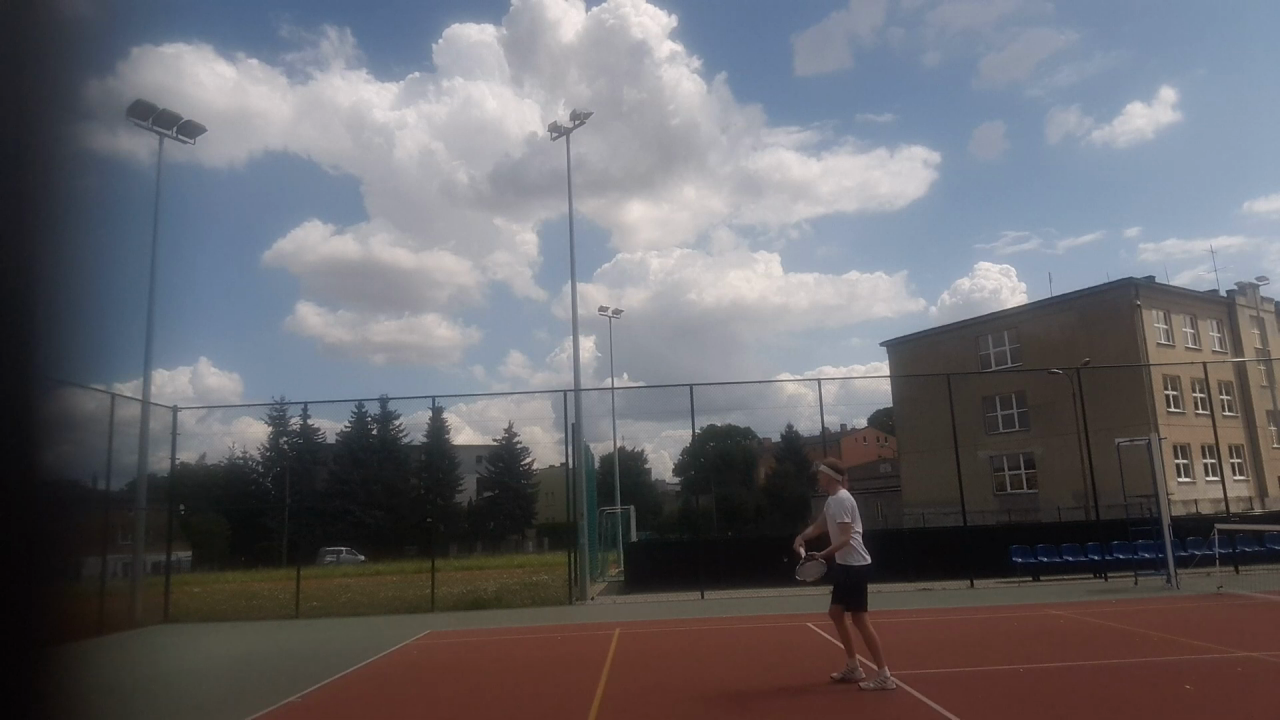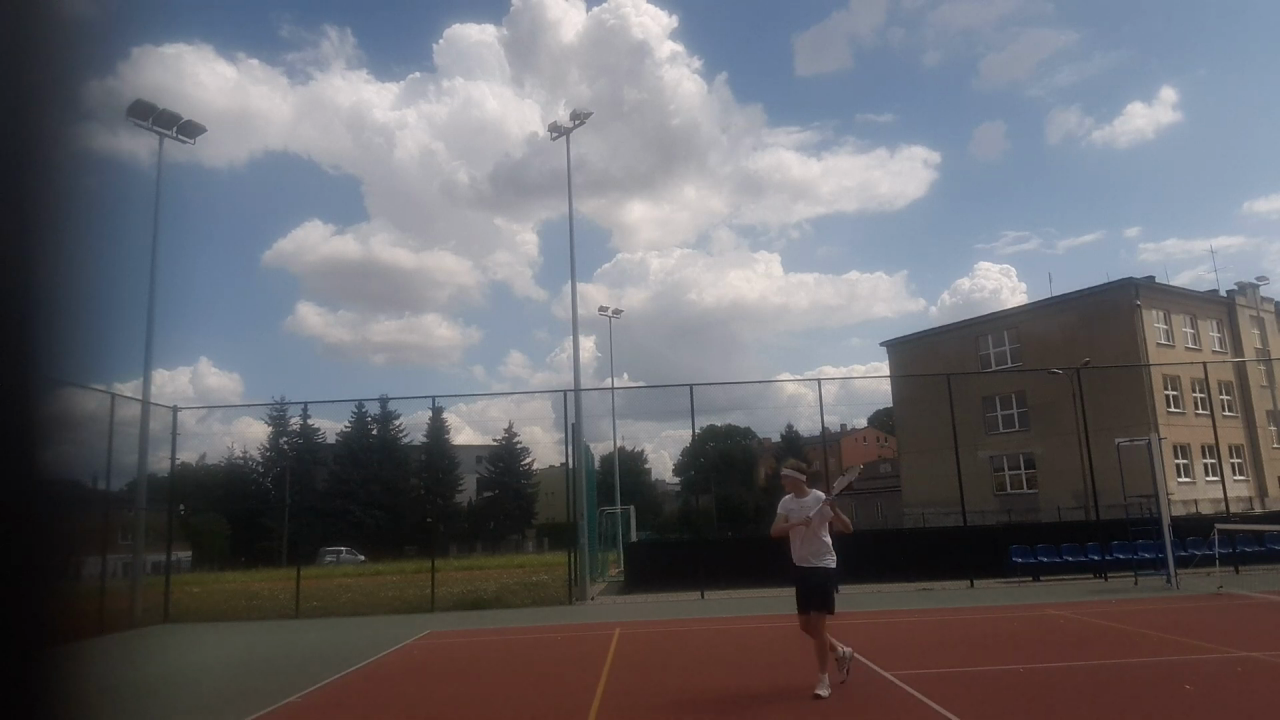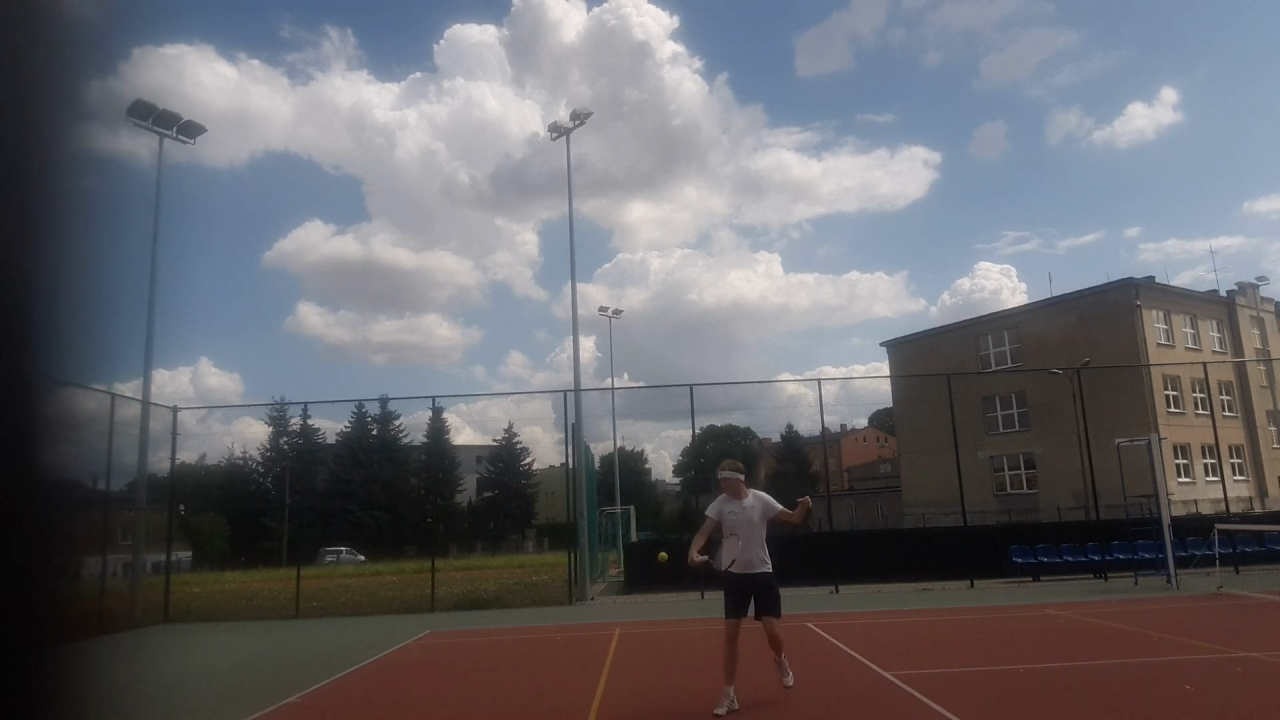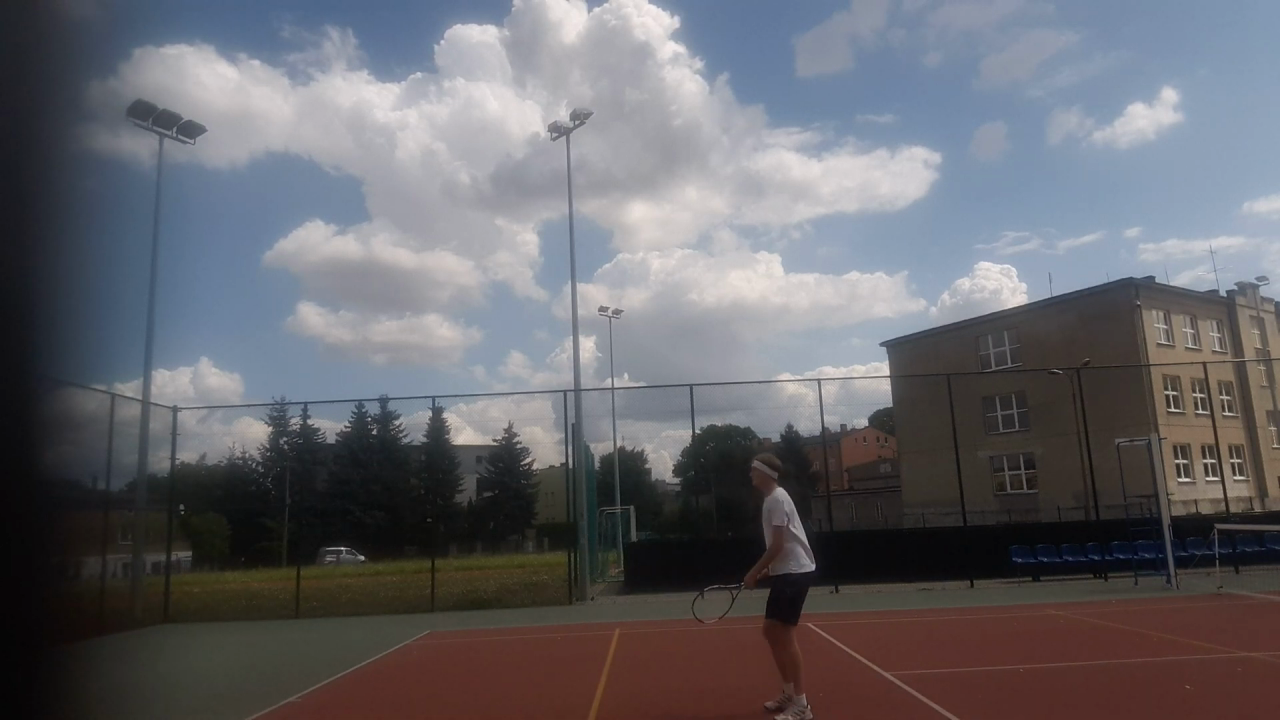
dt=0.7s
person 1, frame 1
left shoulder: (840, 500)
right shoulder: (833, 499)
left elbow: (845, 538)
right elbow: (819, 526)
left wrist: (823, 555)
right wrist: (801, 537)
left hip: (854, 566)
right hip: (846, 565)
left knee: (860, 620)
right knee: (836, 613)
left ankle: (884, 675)
right ankle: (853, 667)
person 1, frame 2
left shoulder: (820, 499)
right shoulder: (786, 502)
left elbow: (847, 528)
right elbow: (774, 532)
left wrist: (833, 510)
right wrist: (795, 523)
left hip: (823, 567)
right hip: (802, 568)
left knee: (818, 625)
right knee: (805, 625)
left ankle: (823, 678)
right ankle: (842, 653)
person 1, frame 3
left shoulder: (761, 499)
right shoulder: (720, 503)
left elbow: (794, 519)
right elbow: (702, 533)
left wrist: (803, 507)
right wrist: (693, 552)
left hip: (762, 571)
right hip: (734, 575)
left knee: (772, 631)
right knee: (731, 632)
left ankle: (780, 660)
right ankle: (729, 695)
person 1, frame 4
left shoulder: (775, 500)
right shoulder: (773, 497)
left elbow: (778, 544)
left wrist: (756, 572)
right wrist: (763, 569)
left hip: (793, 573)
right hip: (788, 572)
left knee: (782, 634)
right knee: (771, 631)
right ankle: (788, 691)
